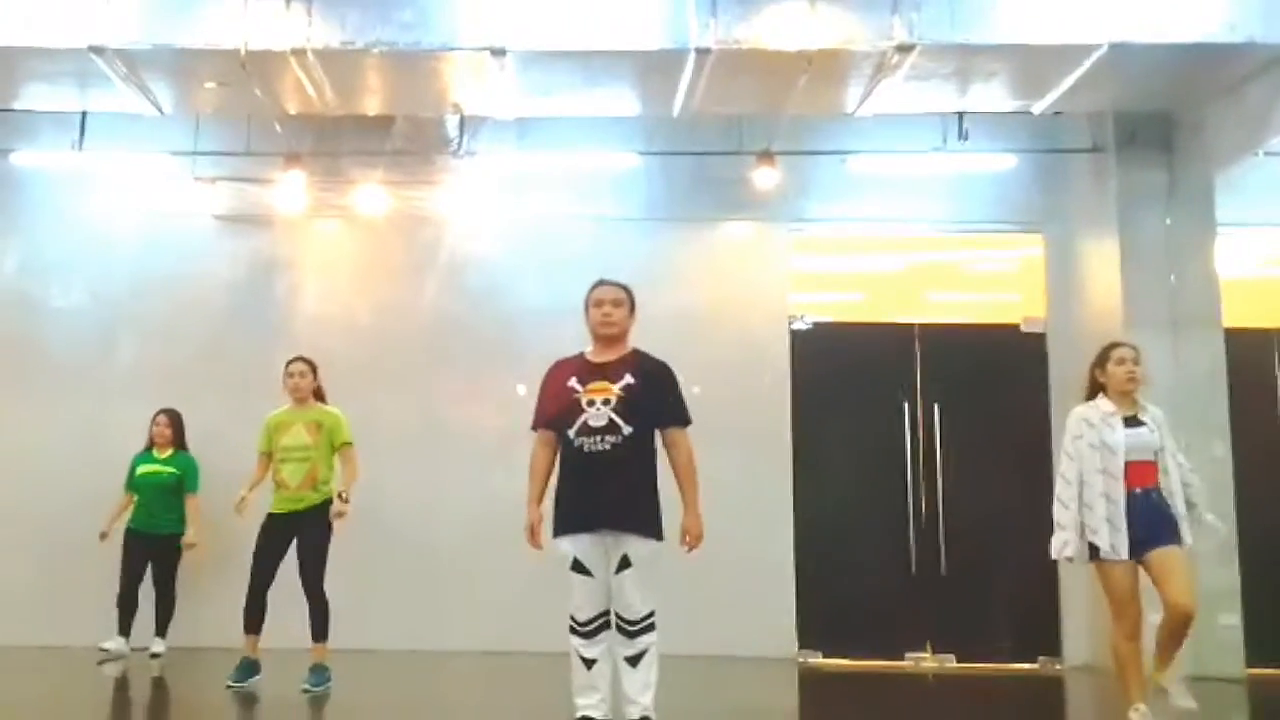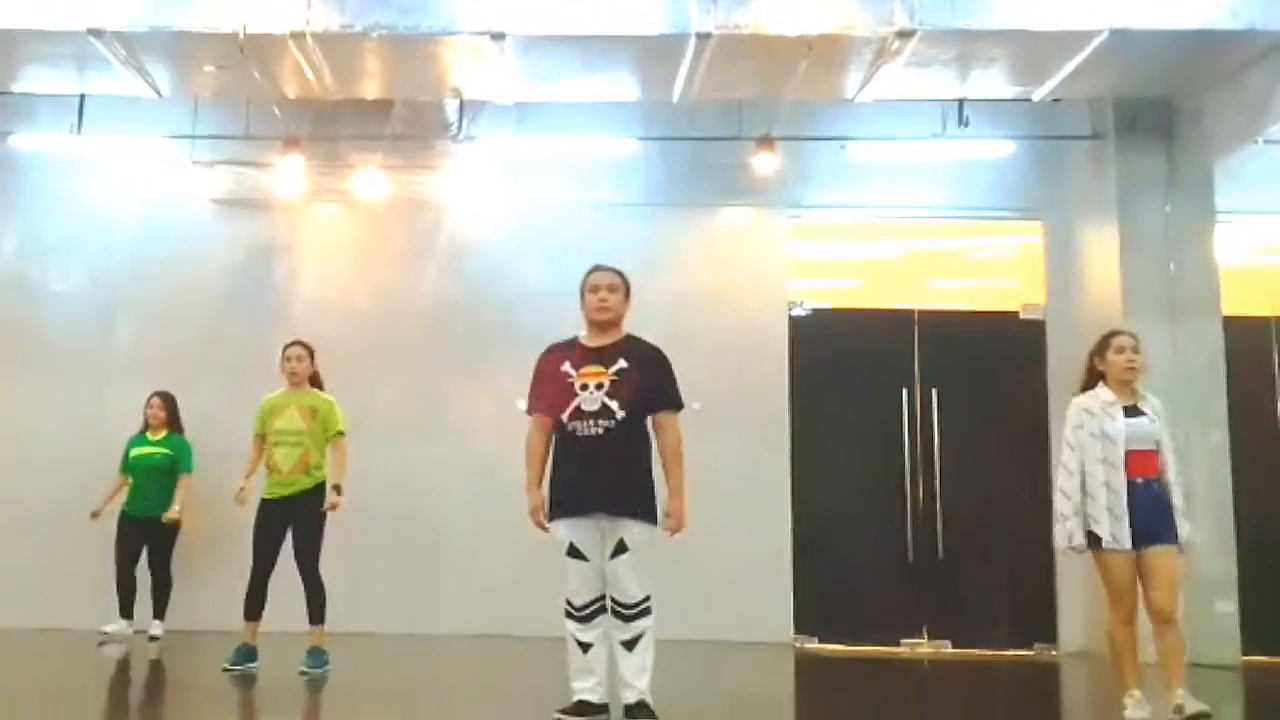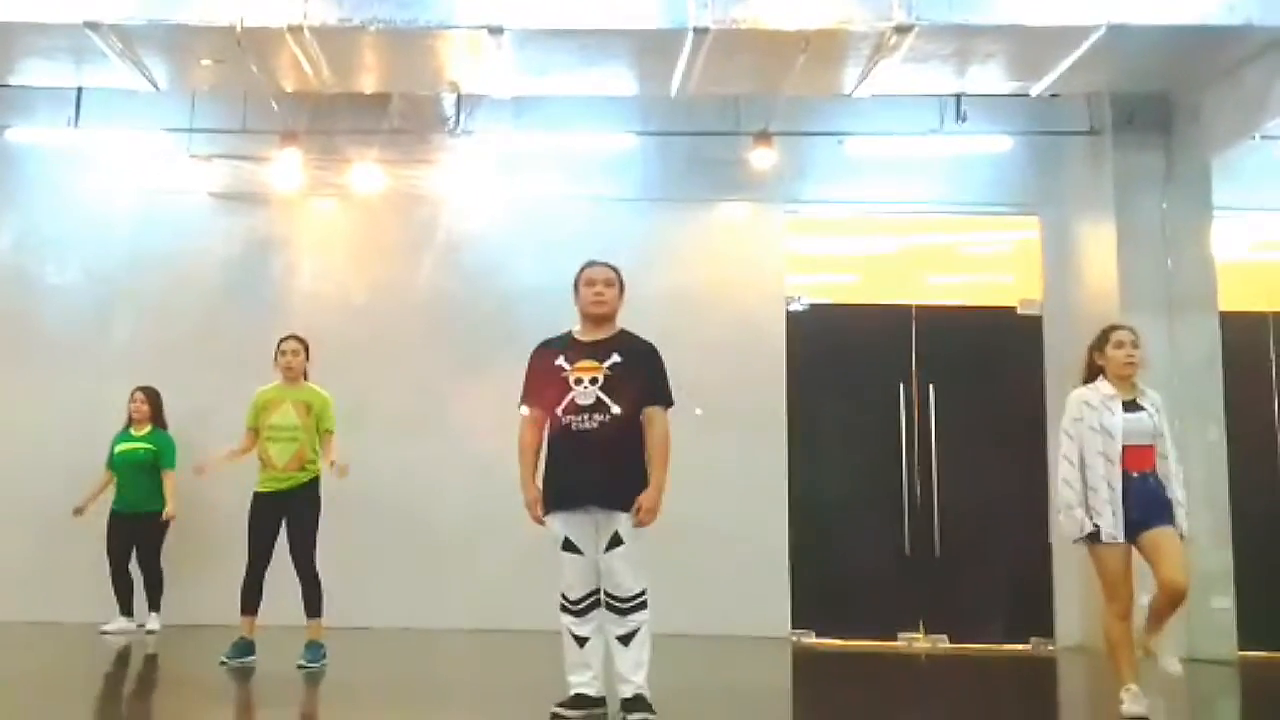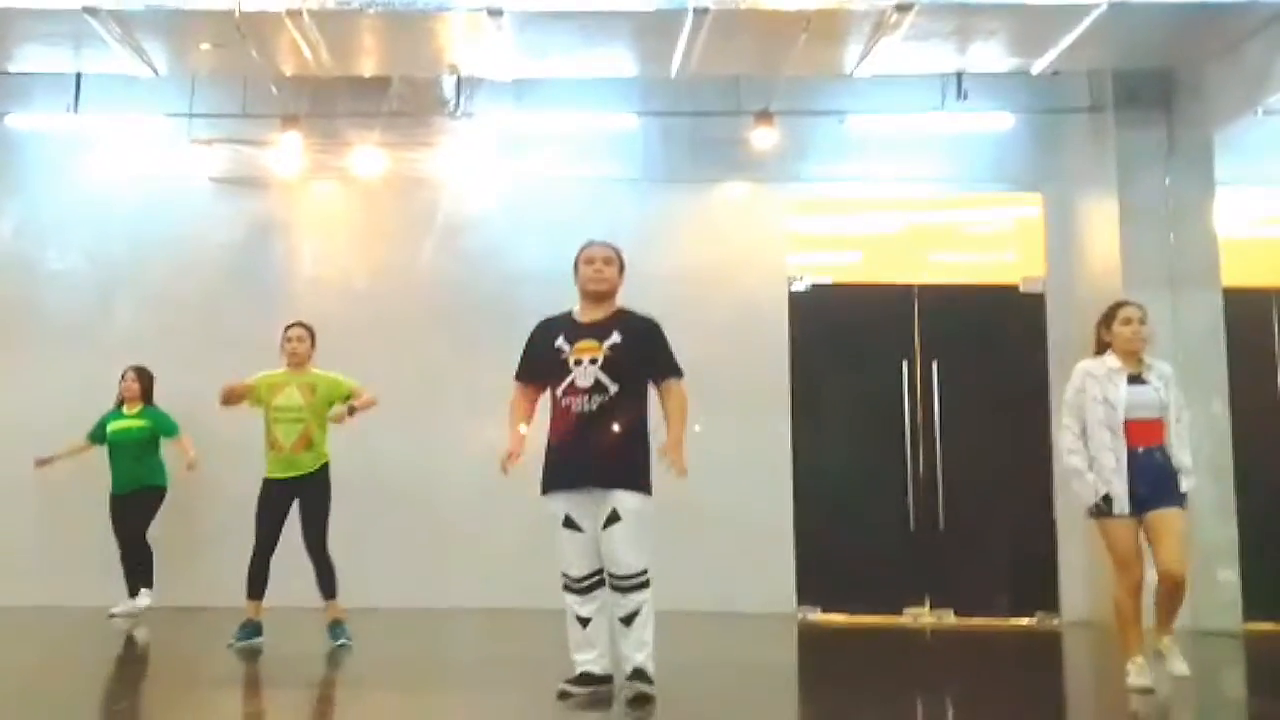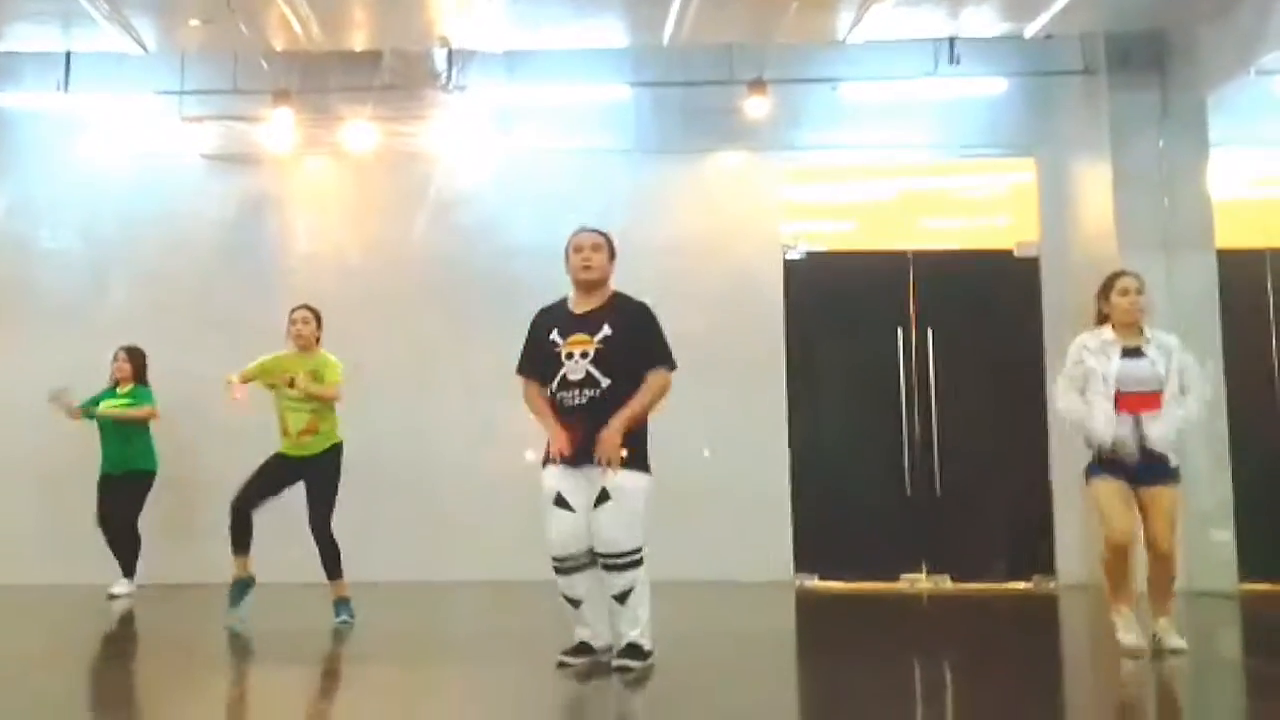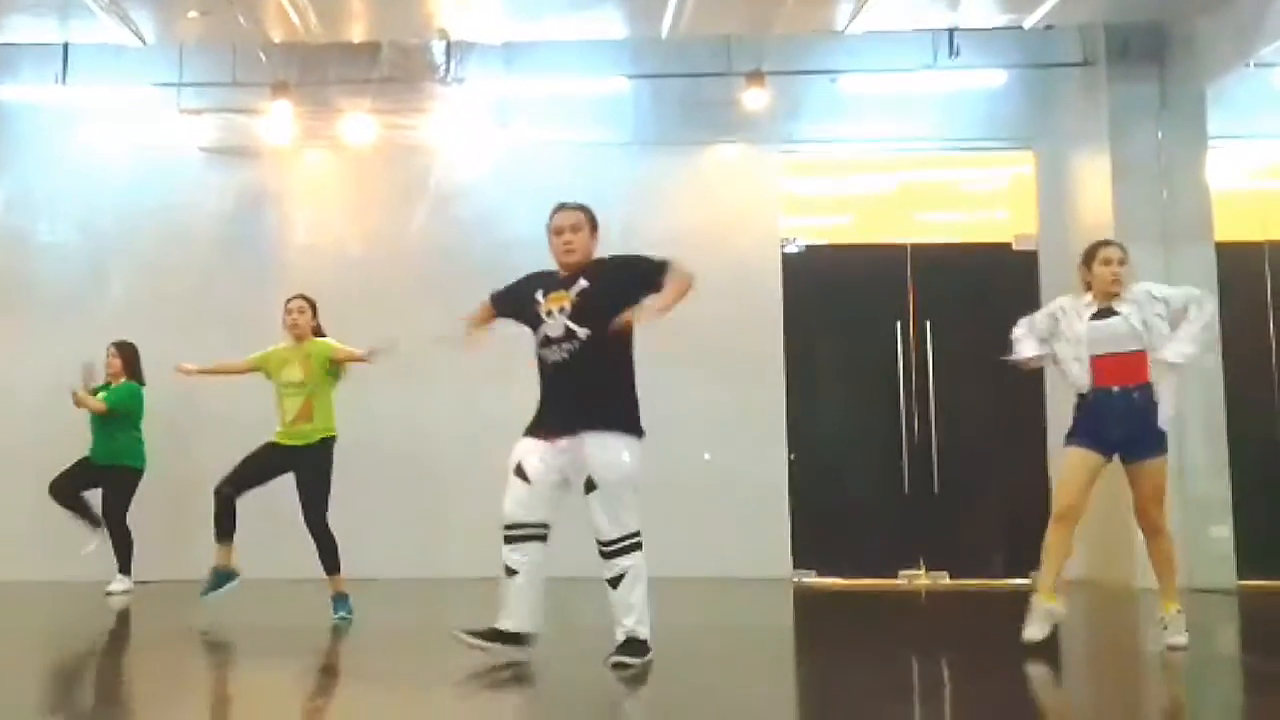
dt=0.2s
person 1, frame 1
left shoulder: (653, 372)
right shoulder: (561, 374)
left elbow: (677, 443)
right elbow: (545, 443)
left wrist: (692, 509)
right wrist: (533, 505)
left hip: (634, 515)
right hip: (576, 517)
left knee: (634, 614)
right knee: (585, 616)
person 1, frame 2
left shoulder: (647, 358)
right shoulder: (554, 358)
left elbow: (666, 428)
right elbow: (540, 426)
left wrist: (676, 494)
right wrist: (533, 489)
left hip: (629, 500)
right hip: (572, 500)
left knee: (630, 598)
right knee: (581, 601)
person 1, frame 3
left shoulder: (640, 353)
right shoulder: (548, 353)
left elbow: (656, 422)
right elbow: (531, 420)
left wrist: (655, 486)
right wrist: (528, 482)
left hip: (622, 493)
right hip: (566, 494)
left knee: (625, 592)
right knee: (576, 595)
person 1, frame 4
left shoulder: (641, 330)
right shoulder: (548, 332)
left elbow: (671, 387)
right elbow: (525, 390)
left wrist: (675, 438)
right wrist: (516, 437)
left hip: (624, 472)
right hip: (567, 472)
left knee: (628, 571)
right knee: (579, 576)
left ankle: (639, 668)
right ankle: (592, 668)
person 1, frame 5
left shoulder: (634, 315)
right shoulder: (547, 320)
left elbow: (660, 378)
right elbow: (531, 383)
left wrist: (619, 425)
right wrist: (553, 428)
left hip: (621, 451)
right hip: (567, 454)
left knee: (619, 550)
right knee: (566, 551)
left ankle: (635, 641)
right ankle: (592, 639)
person 1, frame 6
left shoulder: (617, 273)
right shoulder: (534, 287)
left elbow: (678, 275)
right elbow: (491, 307)
left wrist: (658, 303)
right wrist: (469, 326)
left hip: (606, 425)
right hip: (548, 428)
left knee: (617, 532)
right knee: (519, 519)
left ankle: (634, 635)
right ankle: (514, 627)
person 2, frame 1
left shoulder: (1154, 416)
right shoulder: (1084, 418)
left elbow: (1176, 467)
right elbow: (1070, 477)
left wrist: (1202, 513)
right wrist: (1066, 532)
left hip: (1156, 515)
right hip: (1111, 521)
left knee: (1183, 605)
right knee: (1127, 622)
left ankle: (1162, 670)
person 2, frame 2
left shoulder: (1153, 406)
right shoulder: (1085, 407)
left elbow: (1167, 463)
right elbow: (1071, 467)
left wrist: (1180, 516)
right wrist: (1068, 522)
left hip: (1156, 506)
right hip: (1111, 511)
left knee: (1165, 608)
right knee: (1123, 610)
person 2, frame 3
left shoulder: (1153, 400)
right shoulder: (1083, 400)
left elbow: (1167, 456)
right elbow: (1070, 461)
left wrist: (1179, 505)
right wrist: (1074, 512)
left hip: (1152, 498)
right hip: (1107, 503)
left knee: (1177, 582)
right knee: (1119, 603)
left ankle: (1151, 635)
right ankle: (1129, 688)
person 2, frame 4
left shoulder: (1163, 373)
right shoulder: (1088, 373)
left elbow: (1178, 427)
right elbow: (1070, 432)
left wrist: (1184, 471)
right wrist: (1087, 481)
left hip: (1160, 473)
right hip: (1115, 478)
left knee: (1174, 569)
right knee: (1129, 577)
left ankle: (1165, 636)
right ankle: (1135, 660)
person 2, frame 5
left shoulder: (1167, 344)
right shoulder: (1087, 346)
left elbow: (1194, 393)
right elbow: (1066, 398)
left wrist: (1166, 427)
right wrist: (1105, 429)
left hip: (1157, 448)
right hip: (1111, 451)
left knee: (1163, 546)
right knee: (1119, 536)
left ankle: (1163, 624)
right ankle: (1123, 610)
person 2, frame 6
left shoulder: (1148, 297)
right shoulder: (1066, 309)
left elbow: (1201, 302)
right elbow: (1025, 330)
left wrist: (1181, 346)
right wrist: (1032, 352)
left hip: (1141, 416)
right hip: (1092, 420)
left knee: (1153, 520)
right knee: (1064, 508)
left ankle: (1172, 612)
right ankle: (1044, 602)
person 3, frame 1
left shoulder: (330, 418)
right shoulder: (274, 420)
left elbow: (350, 462)
right elbow: (263, 463)
left wrist: (343, 496)
right wrist: (247, 489)
left hip: (315, 510)
right hip: (279, 511)
left knee: (312, 586)
right knee: (258, 582)
left ankle: (320, 667)
right ankle: (249, 660)
person 3, frame 2
left shoulder: (324, 404)
right shoulder: (269, 403)
left elbow: (338, 451)
right elbow: (258, 447)
left wrist: (335, 487)
right wrist: (245, 479)
left hip: (309, 495)
right hip: (273, 496)
left knee: (308, 569)
right knee: (260, 570)
left ankle: (317, 650)
right ankle: (248, 646)
person 3, frame 3
left shoulder: (319, 399)
right shoulder: (262, 397)
left elbow: (327, 443)
right elbow: (249, 440)
left wrist: (333, 461)
right wrist: (221, 459)
left hip: (303, 489)
right hip: (266, 490)
left knee: (304, 564)
right knee: (255, 565)
left ankle: (315, 643)
right ankle: (245, 640)
person 3, frame 4
left shoulder: (325, 382)
right shoulder: (264, 381)
left elbow: (369, 396)
right elbow: (227, 399)
left wrist: (350, 408)
right wrist: (232, 391)
left hip: (313, 474)
right hip: (276, 476)
left knee: (316, 547)
right knee: (262, 547)
left ankle: (336, 622)
right ankle: (252, 622)
person 3, frame 5
left shoulder: (327, 363)
right shoulder: (276, 362)
left elbow: (333, 394)
right elbow: (237, 376)
left wrist: (295, 383)
right wrist: (236, 386)
left hip: (324, 454)
right hip: (288, 454)
left knee: (320, 528)
right knee: (241, 504)
left ankle: (341, 600)
right ankle: (242, 577)
person 3, frame 6
left shoulder: (324, 348)
right shoulder: (275, 354)
left elbow: (345, 353)
right elbow: (239, 366)
left wrist: (363, 355)
right wrist: (198, 370)
left hip: (317, 444)
right hip: (284, 442)
left knee: (315, 521)
right knee: (225, 490)
left ankle: (340, 595)
right ankle: (223, 568)
person 4, frame 1
left shoulder: (185, 462)
right shoulder: (140, 459)
left elbow: (190, 498)
right elbow: (128, 495)
left wrist: (191, 530)
right wrist: (109, 523)
left hip: (169, 534)
right hip: (137, 531)
left knee: (164, 586)
right knee: (128, 582)
left ankle: (159, 639)
right ankle: (122, 639)
person 4, frame 2
left shoulder: (178, 444)
right shoulder: (135, 441)
left elbow: (184, 479)
right elbow: (123, 477)
left wrist: (176, 507)
right wrist: (103, 504)
left hip: (162, 517)
right hip: (132, 514)
left knee: (159, 568)
right knee: (124, 565)
left ankle: (157, 622)
right ankle: (124, 621)
person 4, frame 3
left shoulder: (161, 439)
right shoulder: (120, 438)
left elbow: (168, 474)
right elbow: (109, 474)
left wrist: (170, 504)
right wrist: (87, 501)
left hip: (151, 513)
right hip: (121, 511)
left knee: (149, 562)
right knee: (117, 563)
left ankle: (154, 614)
right ankle: (126, 618)
person 4, frame 4
left shoulder: (154, 415)
right shoulder: (111, 417)
left elbow: (178, 435)
right elbow: (87, 443)
left wrist: (190, 452)
right wrist: (55, 457)
left hip: (150, 486)
right hip: (120, 490)
left knee: (135, 533)
right knee: (124, 543)
left ankle: (146, 589)
right ankle: (132, 599)
person 4, frame 5
left shoulder: (142, 394)
right shoulder: (105, 395)
left elbow: (148, 412)
right elbow: (78, 413)
left wrist: (112, 413)
right wrist: (65, 404)
left hip: (139, 468)
right hip: (111, 470)
left knee: (125, 521)
right knee: (106, 520)
left ankle: (127, 580)
right ankle: (126, 574)
person 4, frame 6
left shoulder: (130, 390)
right shoulder: (105, 387)
left elbow: (97, 406)
right elbow: (79, 400)
left wrist: (81, 393)
right wrist: (85, 387)
left hip: (125, 463)
right hip: (98, 459)
left knee: (114, 517)
right knee: (59, 488)
left ankle: (124, 577)
right ankle: (96, 526)
